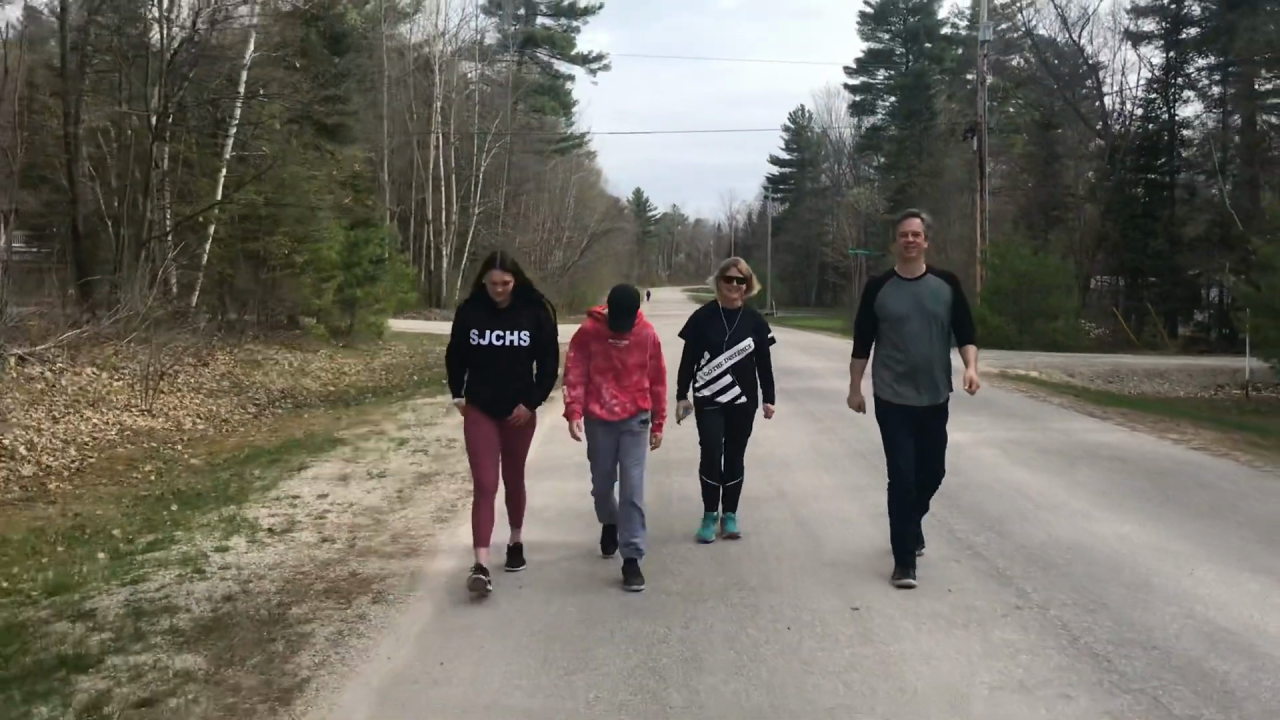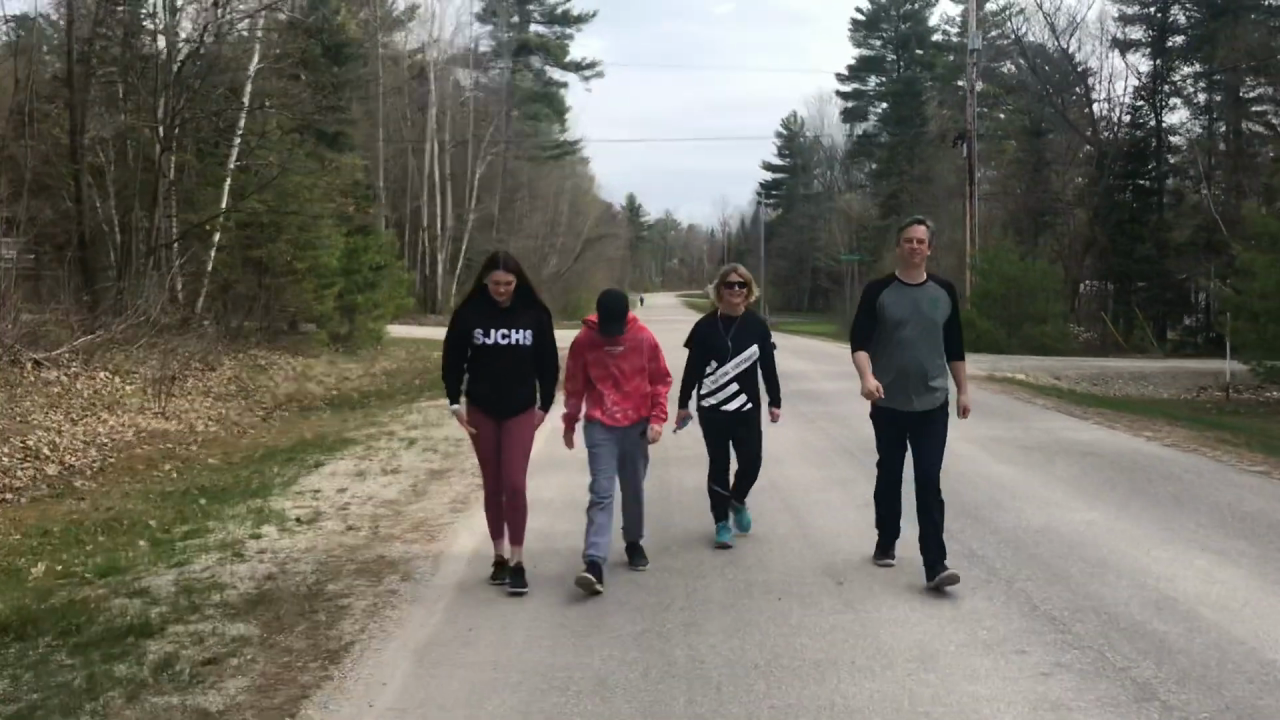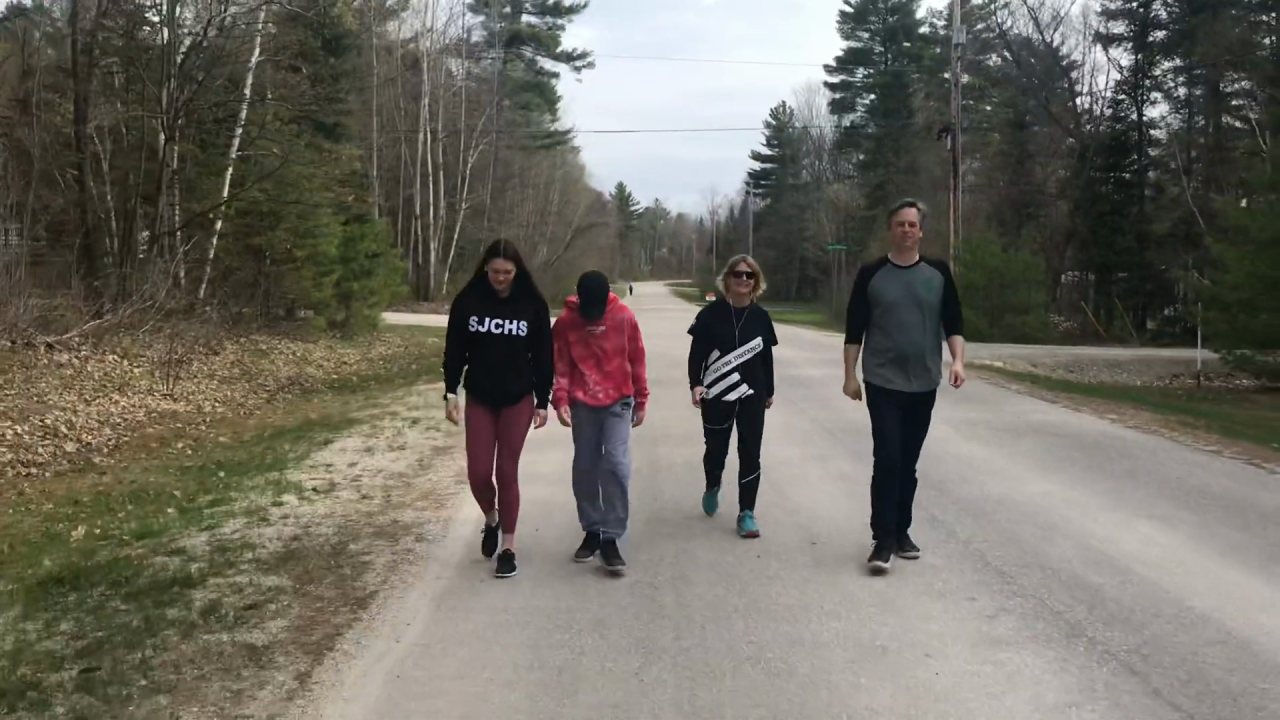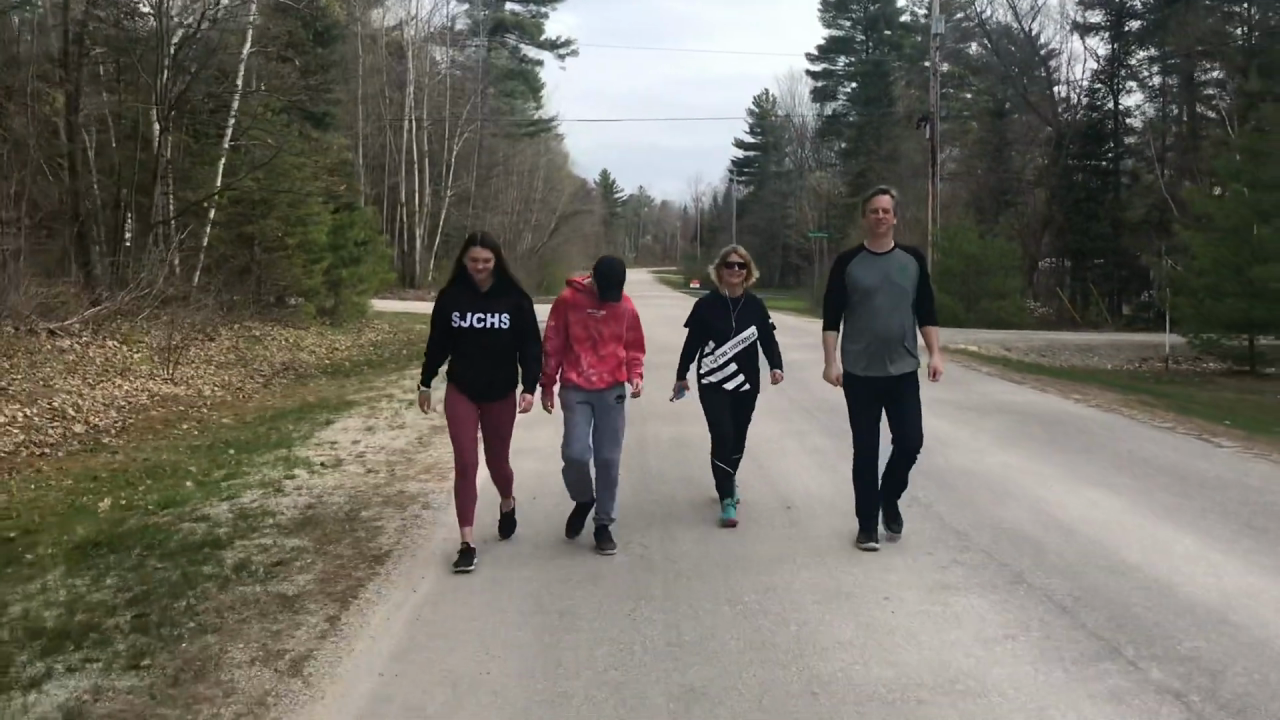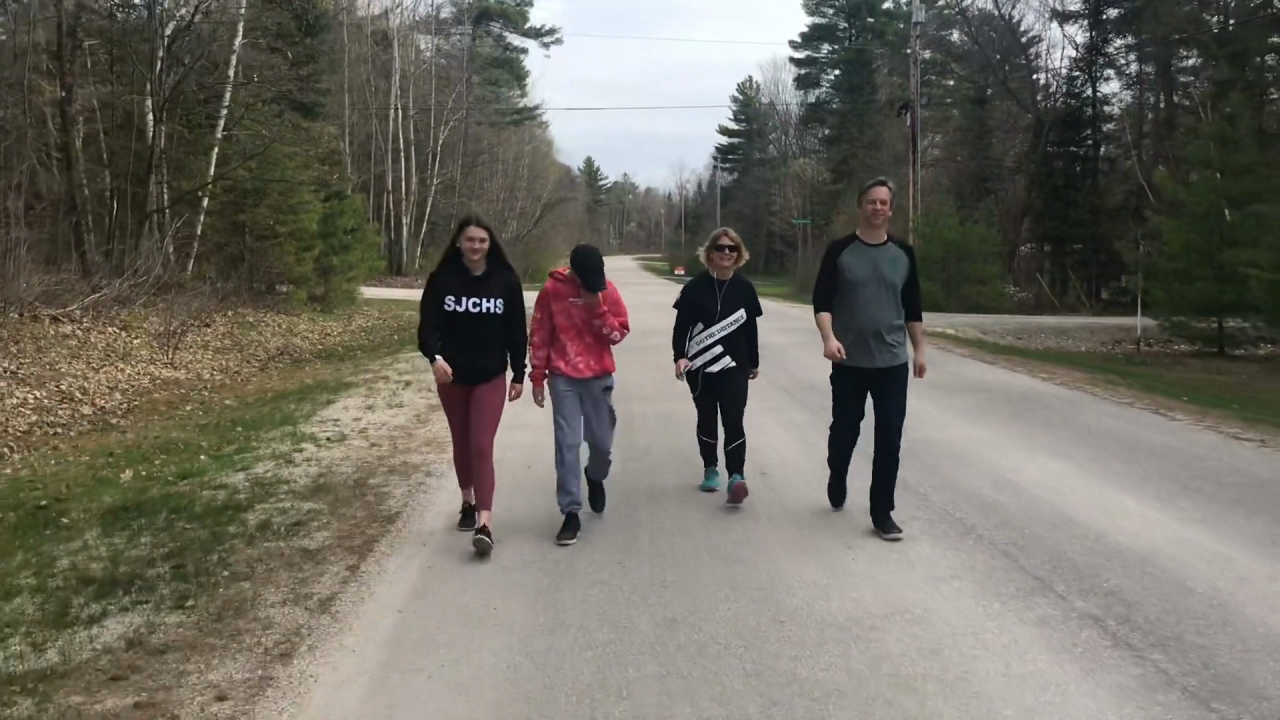
dt=0.4s
person 1, frame 1
left shoulder: (946, 284)
right shoulder: (878, 288)
left elbow: (965, 332)
right elbow: (862, 343)
left wrist: (971, 368)
right wrist: (855, 388)
left hip: (935, 398)
right hip: (891, 399)
left knee: (931, 472)
right knee: (901, 477)
left ankle: (911, 522)
right ankle: (904, 559)
person 1, frame 2
left shoulder: (945, 292)
right shoulder: (878, 291)
left elbow: (955, 346)
right elbow: (859, 341)
left wrist: (963, 391)
right wrist: (867, 377)
left hip: (934, 403)
right hip: (890, 404)
left knee: (929, 482)
right knee: (889, 476)
left ankle: (935, 565)
right ankle: (886, 541)
person 1, frame 3
left shoulder: (938, 273)
right shoulder: (871, 274)
left elbow: (954, 322)
right elbow: (855, 329)
left wrist: (958, 359)
right wrist: (849, 374)
left hip: (924, 385)
right hip: (882, 383)
left knee: (907, 463)
right knee: (887, 459)
left ankle: (899, 531)
right ankle: (882, 541)
person 1, frame 4
left shoulder: (913, 259)
right shoulder: (847, 262)
left elbow: (926, 311)
right elbow: (831, 316)
left wrist: (934, 353)
right wrist: (831, 360)
left hip: (903, 370)
right hip: (860, 373)
left knee: (909, 443)
right knee: (865, 449)
left ankle: (889, 499)
right ankle: (867, 523)
person 1, frame 5
left shoulder: (904, 253)
right shoulder: (840, 251)
left elbow: (912, 307)
right elbow: (822, 301)
left wrist: (919, 350)
right wrist: (829, 339)
left hip: (893, 362)
right hip: (849, 361)
left knee: (889, 439)
right knee: (844, 429)
right ankle: (837, 480)
person 2, frame 1
left shoulder: (536, 314)
right shoulder: (469, 313)
left elbow: (549, 364)
right elbow: (456, 358)
left wrist: (532, 402)
right wrist: (458, 396)
left hip: (519, 410)
right hip: (479, 410)
left knee: (513, 479)
right knee: (485, 485)
left ankle: (515, 540)
right ankle: (480, 566)
person 2, frame 2
left shoulder: (535, 314)
right shoulder: (468, 313)
left elbow: (548, 363)
right elbow: (453, 360)
left wrist: (545, 405)
right wrist: (455, 401)
left hip: (521, 411)
right hip: (481, 410)
left knee: (514, 484)
right knee: (492, 485)
left ankle: (516, 561)
right ankle: (500, 554)
person 2, frame 3
left shoulder: (533, 305)
right shoulder: (467, 301)
left elbow: (543, 356)
right elbow: (455, 350)
left wrist: (542, 402)
right wrist: (451, 393)
left hip: (517, 402)
right hip: (478, 399)
left knee: (507, 474)
right knee: (478, 474)
left ankle: (508, 548)
right ankle: (490, 520)
person 2, frame 4
left shoulder: (515, 298)
right shoulder: (450, 296)
left elbow: (531, 346)
right elbow: (438, 343)
left wrist: (529, 388)
right wrist: (426, 383)
left hip: (501, 394)
right hip: (460, 393)
left knee: (498, 462)
right knee: (465, 466)
left ankle: (508, 504)
right ankle: (466, 543)
person 2, frame 5
left shoulder: (506, 281)
right shoulder: (441, 280)
left elbow: (516, 332)
right elbow: (428, 326)
left wrist: (518, 375)
right wrist: (435, 358)
left hip: (491, 378)
right hip: (452, 376)
left knee: (481, 447)
right knee: (461, 444)
right ankle: (467, 500)
person 3, frame 1
left shoulder: (647, 334)
right shoulder: (587, 332)
left elbow: (657, 381)
right elbow: (575, 377)
left wrist: (657, 423)
right wrist: (573, 414)
left hip: (635, 419)
right hip: (598, 420)
left knee: (632, 487)
right knee: (603, 482)
left ankle: (631, 557)
right ankle: (610, 521)
person 3, frame 2
left shoulder: (644, 337)
right shoulder: (583, 341)
left elbow: (661, 380)
right elbow: (574, 385)
left wrist: (657, 417)
right wrist: (570, 423)
left hip: (636, 424)
right hip: (599, 427)
left knee: (632, 488)
right knee: (601, 492)
left ankle: (633, 540)
right ankle: (594, 564)
person 3, frame 3
left shoulder: (624, 317)
right shoulder: (565, 321)
left elbow: (636, 360)
right elbow: (559, 365)
left wrist: (640, 401)
right wrist: (560, 400)
left hip: (618, 402)
right hip: (582, 405)
left knee: (617, 467)
right knee: (585, 471)
left ankle: (611, 539)
right ankle: (592, 532)
person 3, frame 4
left shoulder: (625, 306)
right shoulder: (568, 300)
left elbow: (635, 346)
right elbow: (552, 345)
left wrist: (636, 375)
right wrist: (547, 386)
left hip: (612, 390)
right hip: (575, 389)
left knee: (608, 458)
right knee: (575, 454)
left ankle: (604, 524)
right ankle: (583, 499)
person 3, frame 5
left shoulder: (607, 291)
right shoulder: (551, 291)
left elbow: (619, 334)
right elbow: (539, 337)
left wrist: (598, 309)
right wrist: (537, 378)
left hip: (600, 378)
right hip: (563, 380)
left knee: (601, 441)
right knee: (568, 445)
left ankle: (595, 477)
person 4, frame 1
left shoulder: (754, 319)
right shoulder: (702, 317)
left elbow: (763, 359)
right elbow: (688, 358)
left wrist: (769, 396)
right wrist: (682, 396)
left hip: (743, 400)
right hip: (708, 398)
left knee: (735, 457)
right knee: (711, 452)
left ankle: (729, 514)
right ankle: (710, 514)
person 4, frame 2
left shoulder: (757, 325)
right shoulder: (705, 326)
left elbow: (768, 365)
right elbow: (692, 368)
left wrist: (775, 401)
right wrist: (683, 404)
left hip: (748, 406)
right hip: (713, 407)
left knee: (751, 460)
right knee: (719, 464)
left ankle: (738, 500)
right ankle: (722, 523)
person 4, frame 3
left shoulder: (761, 316)
right shoulder: (711, 314)
left elbow: (766, 357)
right elbow: (696, 354)
left wrist: (769, 392)
right wrist: (696, 385)
left hip: (752, 396)
right hip: (717, 396)
left knee: (750, 453)
right knee: (716, 447)
left ankle: (747, 513)
right ankle: (712, 488)
person 4, frame 4
left shoulder: (755, 305)
right shoulder: (706, 305)
left elbow: (768, 340)
right elbow: (692, 342)
left wrist: (776, 367)
right wrist: (681, 375)
left hip: (746, 385)
right hip: (713, 384)
left knee: (738, 438)
right knee: (721, 438)
left ankle: (728, 479)
right ankle: (727, 501)
person 4, frame 5
left shoulder: (744, 288)
right shoulder: (694, 288)
left elbow: (751, 328)
right elbow: (681, 327)
left wrist: (754, 363)
right wrist: (679, 356)
left hip: (735, 367)
right hip: (701, 367)
left knee: (733, 419)
right knee: (707, 419)
